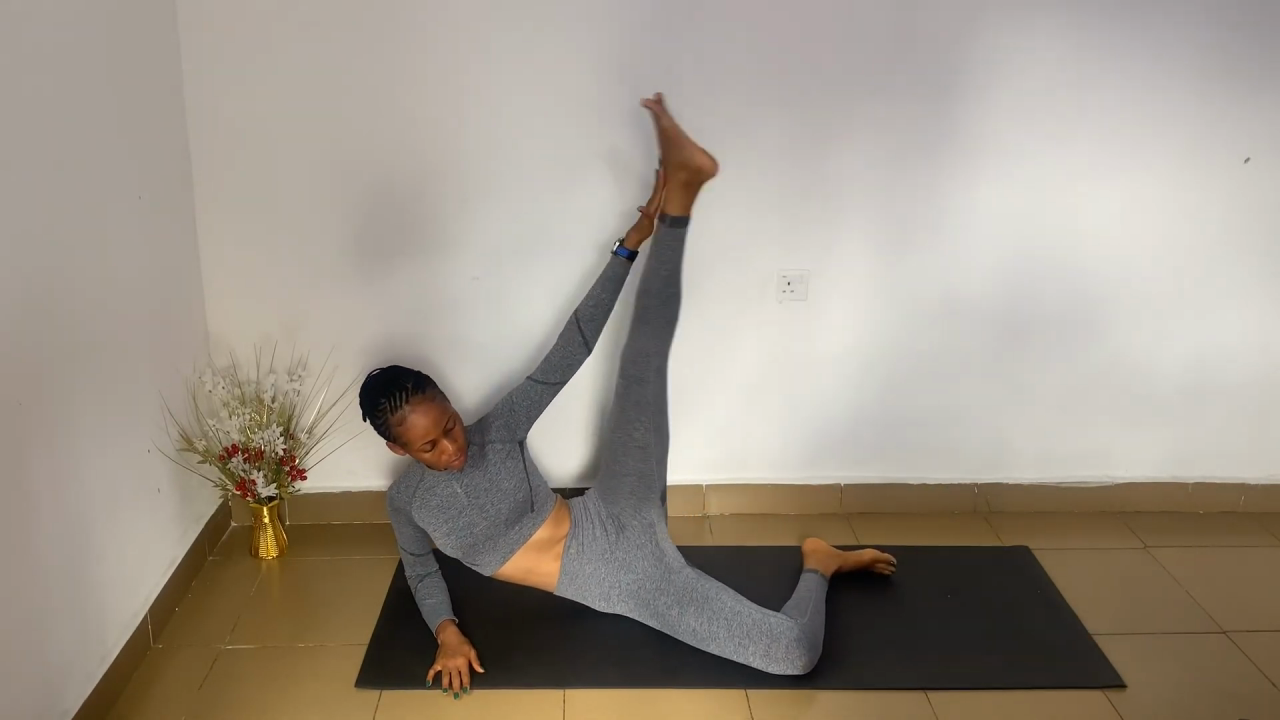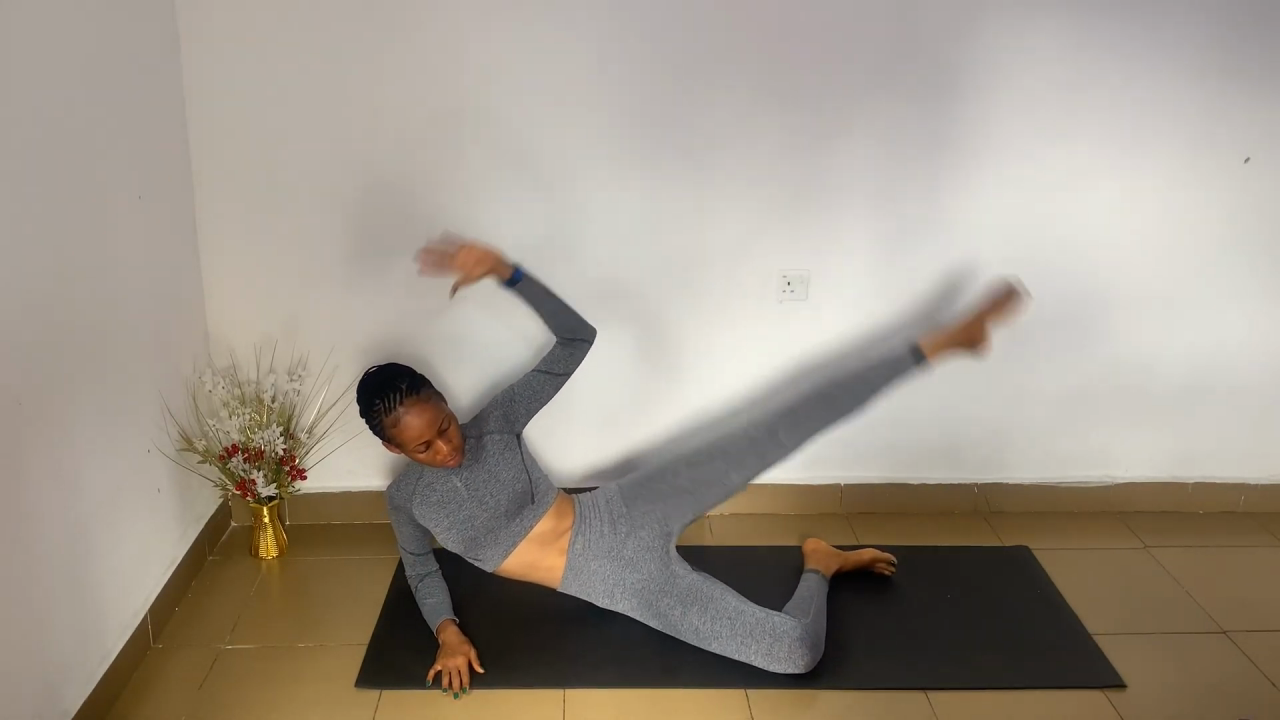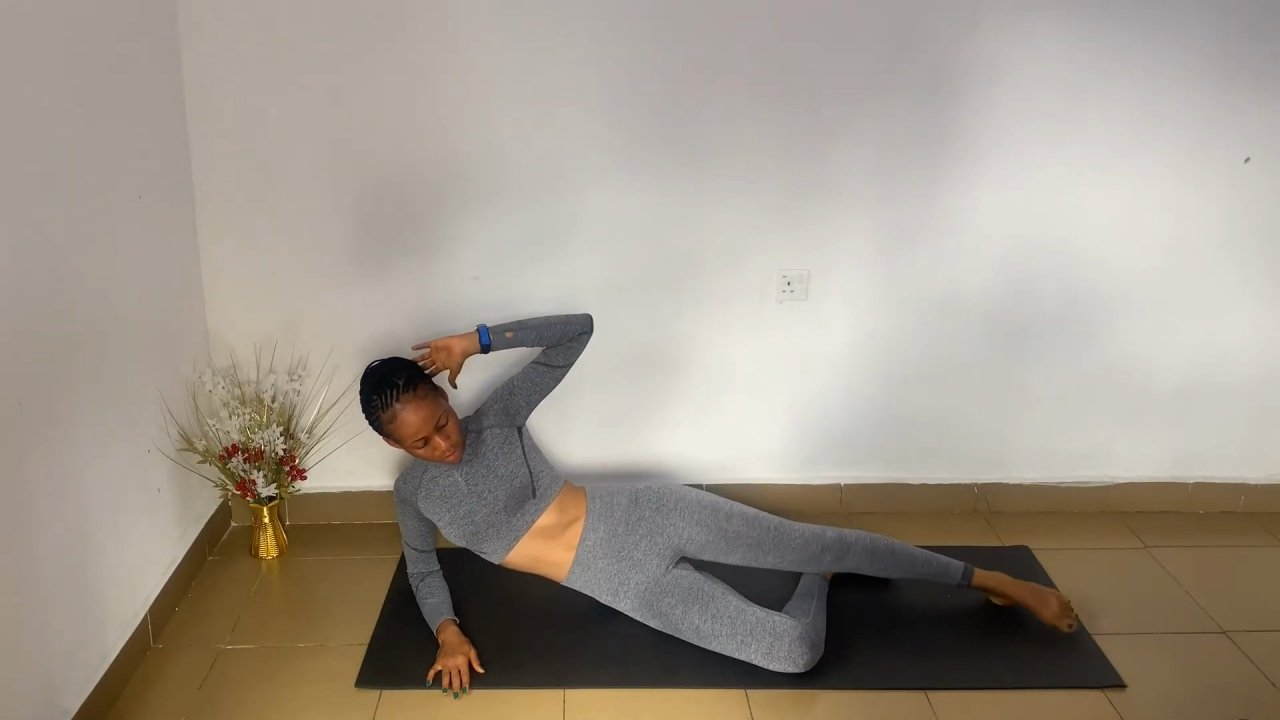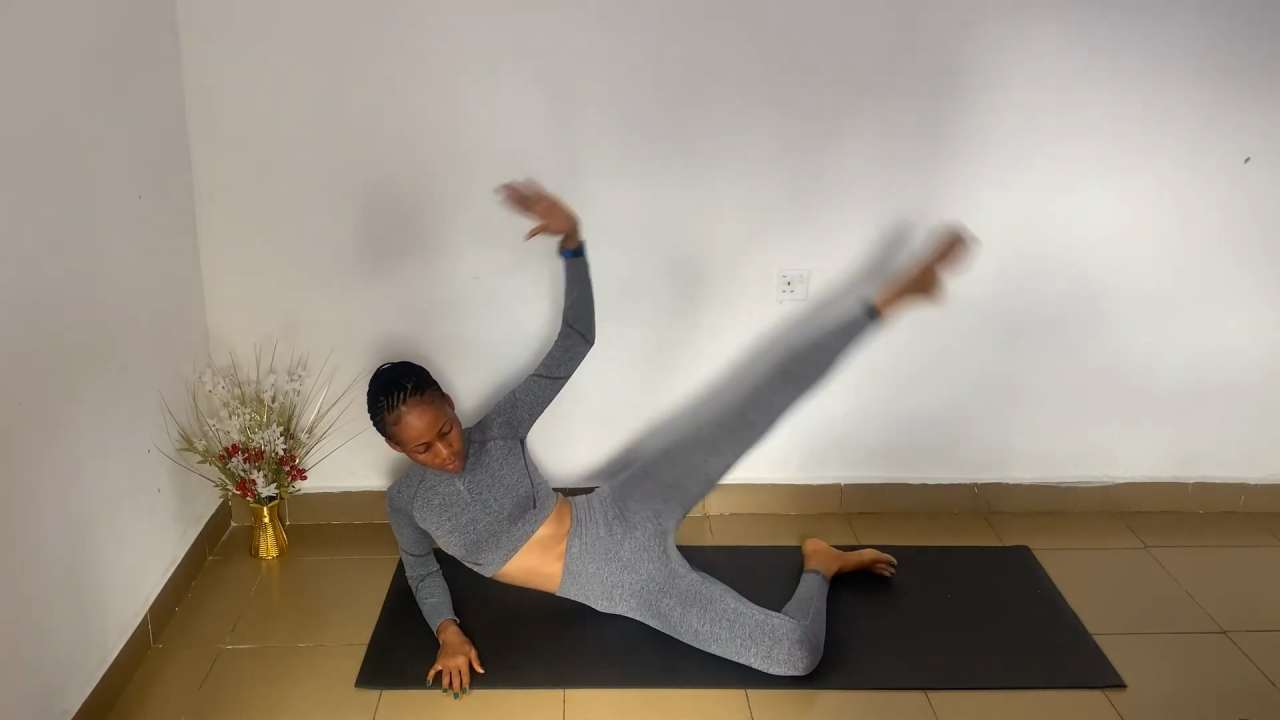
dt=0.5s
person 1, frame 1
left shoulder: (497, 429)
right shoulder: (406, 500)
left elbow: (576, 342)
right elbow: (419, 565)
left wrist: (632, 241)
right wrist: (446, 629)
left hip: (621, 526)
right hip: (614, 587)
left knee: (641, 360)
right knee: (793, 655)
right ankle: (822, 564)
person 1, frame 2
left shoulder: (493, 422)
right shoulder: (406, 496)
left elbow: (577, 339)
right elbow: (419, 564)
left wrist: (505, 271)
right wrist: (447, 631)
left hip: (631, 518)
right hip: (618, 585)
left knee: (776, 431)
right knee: (792, 652)
right ankle: (821, 562)
person 1, frame 3
left shoulder: (496, 415)
right shoulder: (413, 492)
left elbow: (578, 328)
right elbow: (421, 564)
left wrist: (478, 338)
right wrist: (447, 631)
left hip: (638, 521)
right hip: (621, 585)
left knee: (817, 536)
right knee: (794, 652)
left ankle: (990, 580)
right ankle: (819, 580)
person 1, frame 4
left shoulder: (498, 427)
right shoulder: (408, 500)
left elbow: (576, 339)
right elbow: (419, 564)
left wrist: (572, 242)
right wrist: (447, 629)
left hip: (624, 522)
right hip: (616, 585)
left knee: (756, 406)
right knee: (795, 654)
right ankle: (821, 565)
